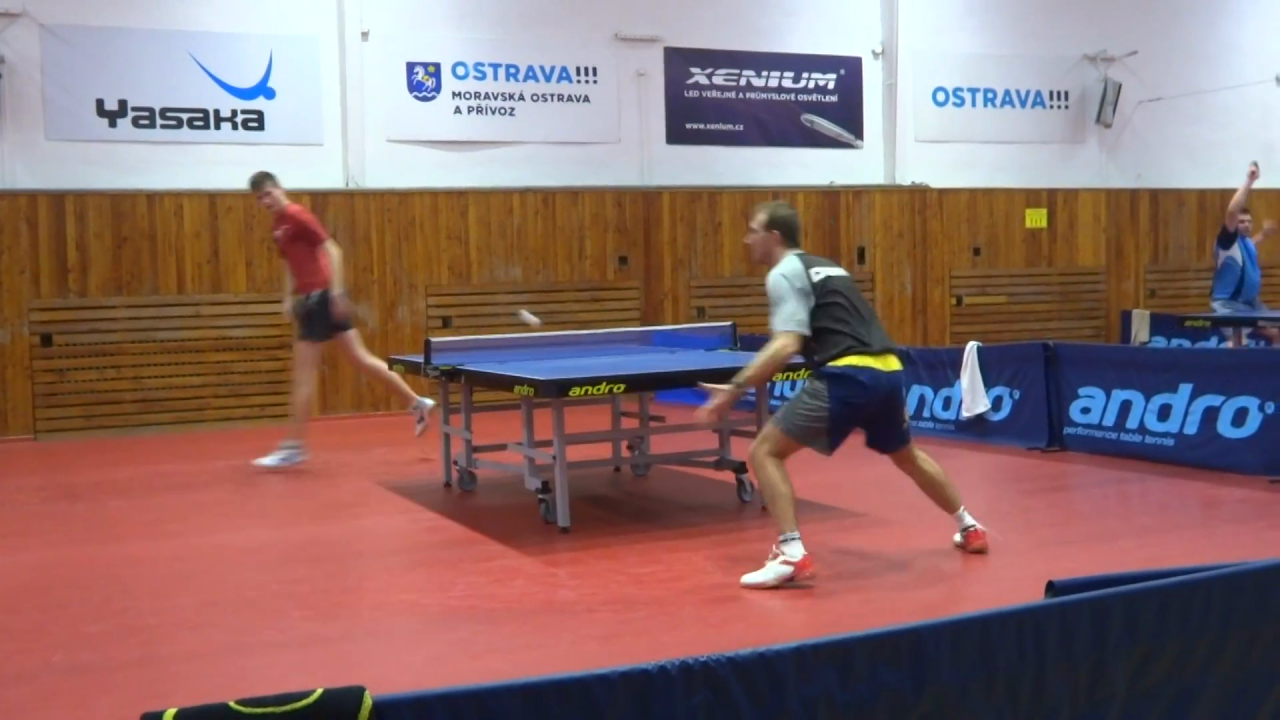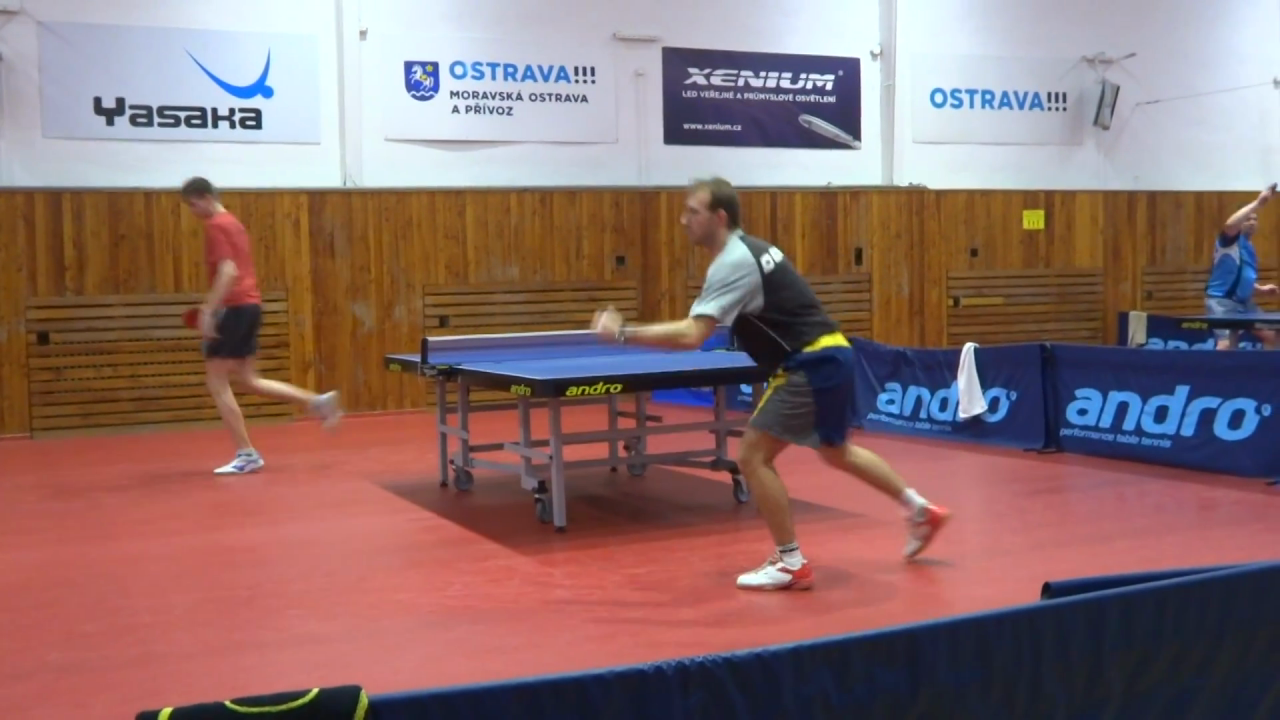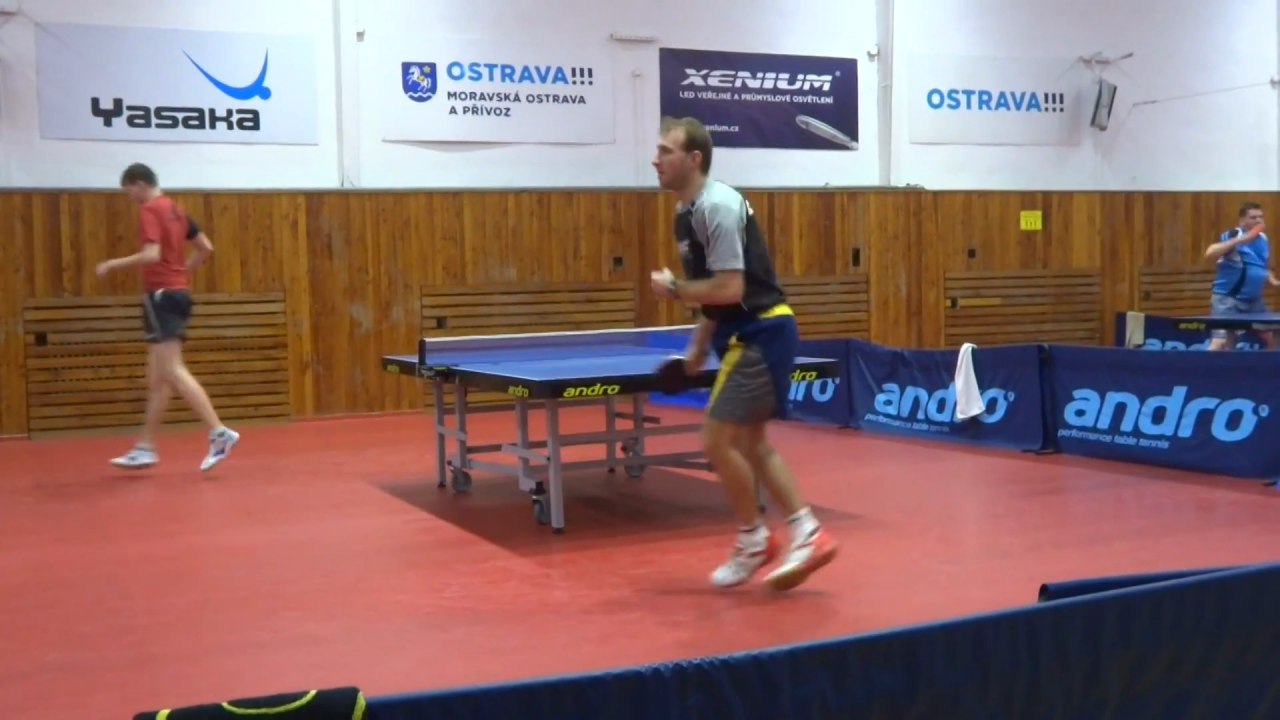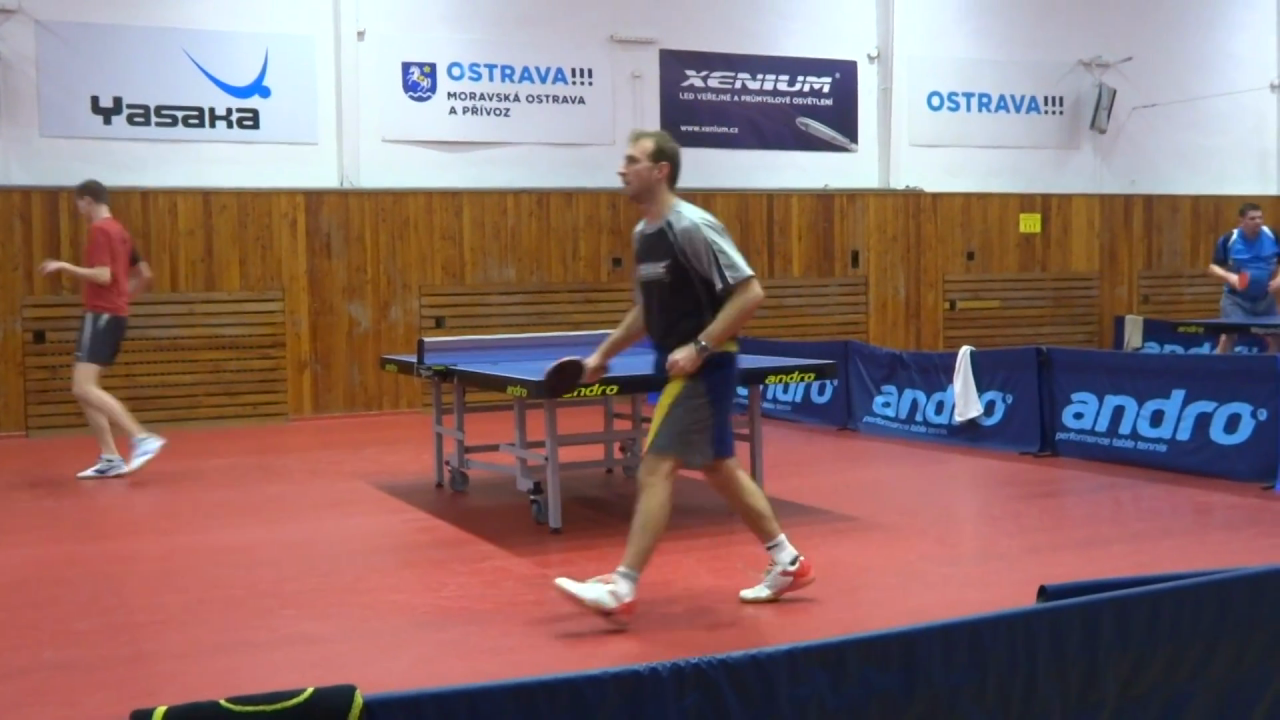
dt=0.2s
person 1, frame 1
left shoulder: (784, 275)
right shoulder: (824, 268)
left elbow: (786, 346)
left wrist: (734, 389)
left hip: (855, 379)
right hip: (888, 373)
left knee: (765, 454)
right knee: (905, 456)
left ankle: (791, 556)
right ankle: (968, 527)
person 1, frame 2
left shoulder: (734, 263)
right shoulder: (747, 252)
left elbow: (691, 334)
left wrist: (624, 332)
left hip: (814, 363)
right hip: (829, 356)
left knee: (753, 457)
right knee: (837, 452)
left ankle: (790, 562)
right ankle: (921, 511)
person 1, frame 3
left shoulder: (718, 206)
right shoulder: (689, 209)
left elbow: (729, 290)
left wrist: (672, 288)
right wrist: (700, 342)
left hip: (759, 333)
right hip: (740, 335)
left knee: (718, 439)
right knee: (752, 439)
left ankle: (753, 538)
right ankle: (809, 534)
person 1, frame 4
left shoulder: (693, 226)
right shoulder: (645, 232)
left elbow: (750, 294)
left wrist: (698, 348)
right wrist: (603, 353)
left hip: (700, 369)
right hip: (678, 367)
left knee: (656, 469)
right knee: (722, 471)
left ankle: (621, 589)
right ankle: (788, 562)
person 2, frame 1
left shoulder: (297, 215)
right shoulder: (278, 222)
left elbow: (332, 250)
left wrist: (337, 292)
right wrist: (291, 295)
left hip: (320, 295)
right hip: (312, 296)
left knee: (304, 370)
right knee: (359, 358)
left ankle: (294, 447)
right ankle: (417, 402)
person 2, frame 2
left shoulder: (215, 227)
right shoulder: (231, 223)
left elbow: (228, 272)
left wrist: (208, 312)
left hip: (233, 310)
right hip: (245, 308)
left knee: (217, 383)
right knee: (248, 380)
left ankle: (247, 454)
right ankle: (318, 401)
person 2, frame 3
left shoulder: (149, 210)
right shoulder: (176, 210)
left elbow: (152, 254)
right elbow: (206, 247)
left wrist: (113, 265)
left hip: (163, 294)
right hip: (178, 293)
left knee: (172, 371)
right knee: (156, 376)
left ankle: (218, 432)
right ankle: (144, 448)
person 2, frame 4
left shoulder: (99, 230)
right shoulder: (120, 232)
left elbow: (102, 277)
right elbow: (144, 275)
left wrist: (65, 267)
left hip: (102, 316)
right hip: (116, 317)
left knee: (84, 389)
right knee: (88, 388)
left ankle: (142, 438)
right ankle: (111, 458)
